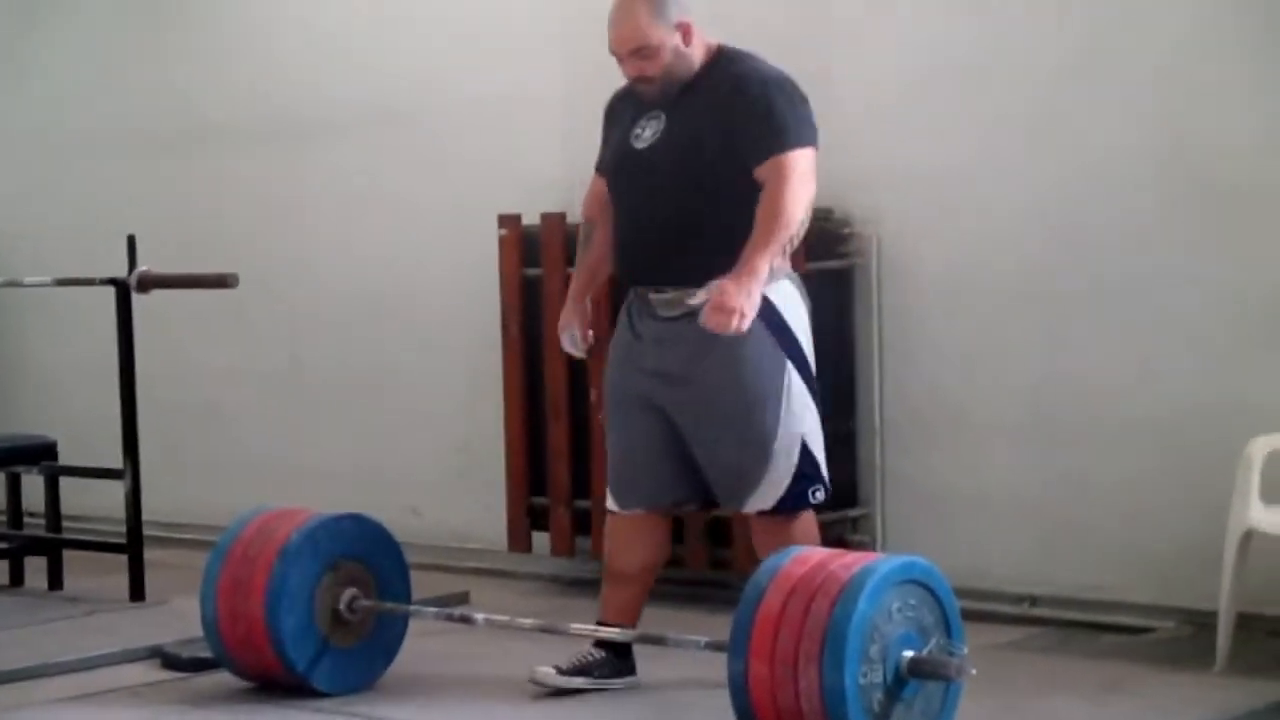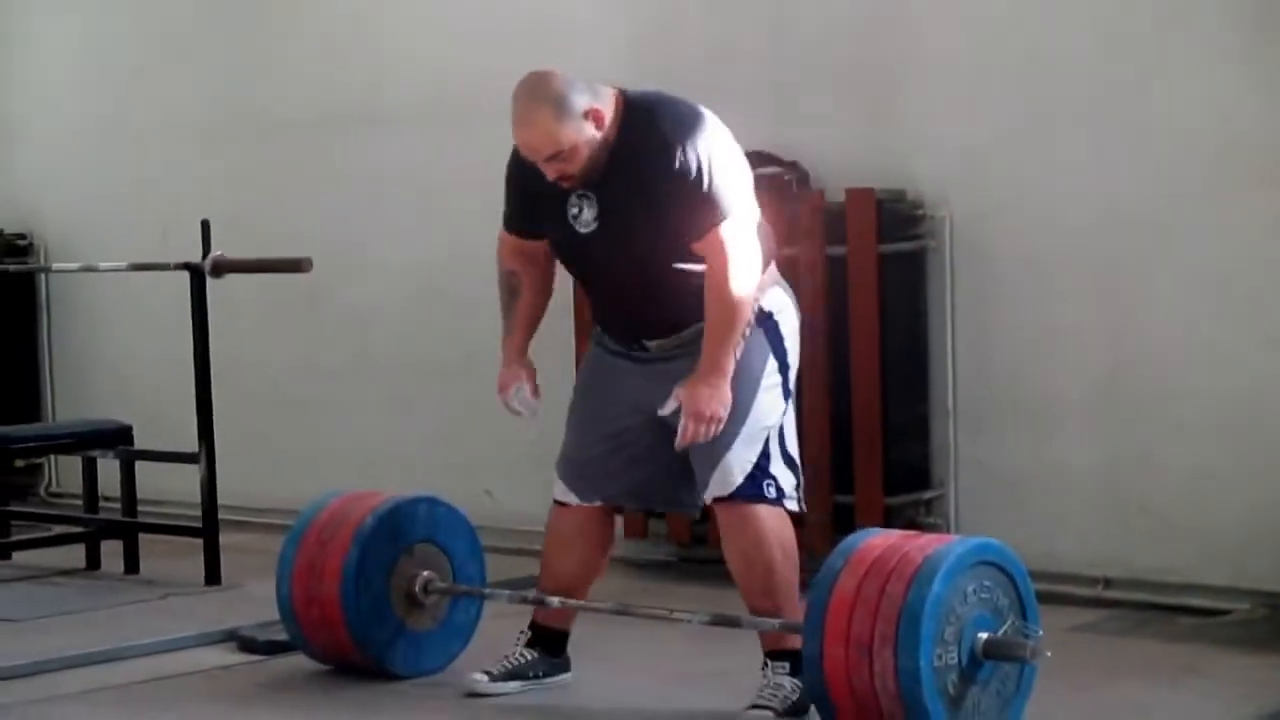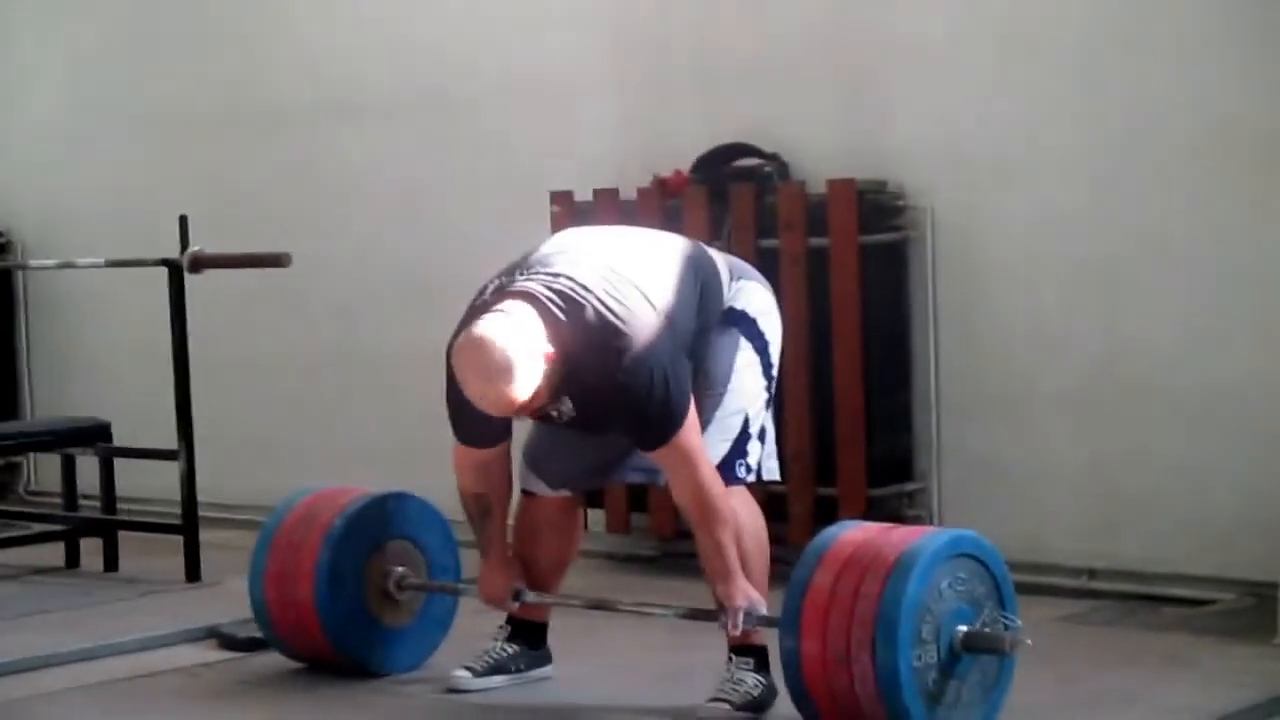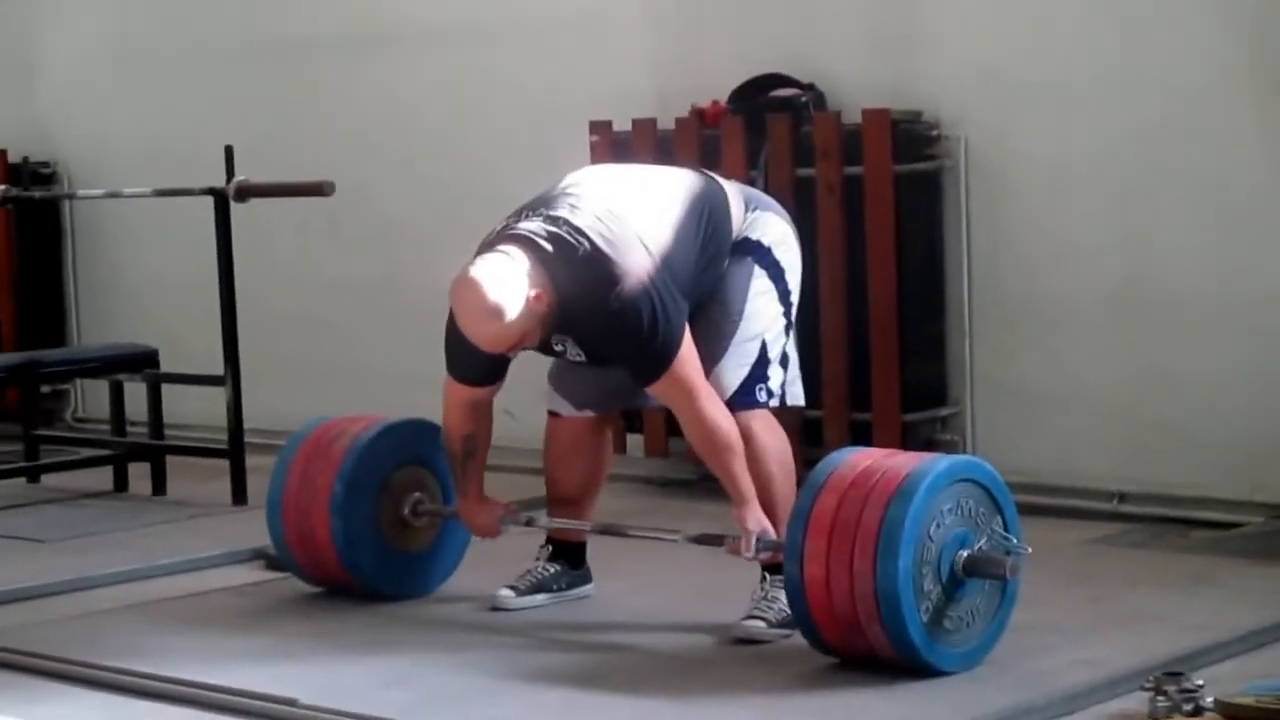
dt=1s
person 1, frame 1
left shoulder: (755, 90)
right shoulder: (627, 108)
left elbow: (791, 185)
right elbow: (604, 207)
left wrist: (748, 279)
right wrist: (579, 295)
left hip: (739, 317)
right hip: (645, 321)
left knee: (772, 491)
right knee: (634, 495)
right ankle: (612, 647)
person 1, frame 2
left shoulder: (679, 141)
right shoulder: (534, 165)
left elbow: (733, 261)
right elbow: (521, 256)
left wrist: (712, 374)
right wrist: (514, 350)
left hip: (730, 330)
right hip: (623, 346)
left knee: (742, 492)
right knee: (579, 492)
left ankle: (787, 666)
right ankle: (544, 647)
person 1, frame 3
left shoulder: (631, 353)
right shoulder: (477, 359)
left elbow: (690, 476)
right elbow: (478, 464)
left wrist: (730, 580)
right wrist: (495, 559)
left knee: (720, 477)
right knee: (546, 480)
left ankle: (750, 664)
right ankle: (525, 640)
person 1, frame 4
left shoulder: (623, 294)
right shoulder: (484, 300)
left elbow: (694, 403)
right elbow: (466, 403)
left wrist: (746, 506)
right wrist: (470, 497)
left hip: (744, 240)
left knee: (741, 404)
right knee: (572, 402)
left ankle: (783, 580)
right ankle: (565, 559)
